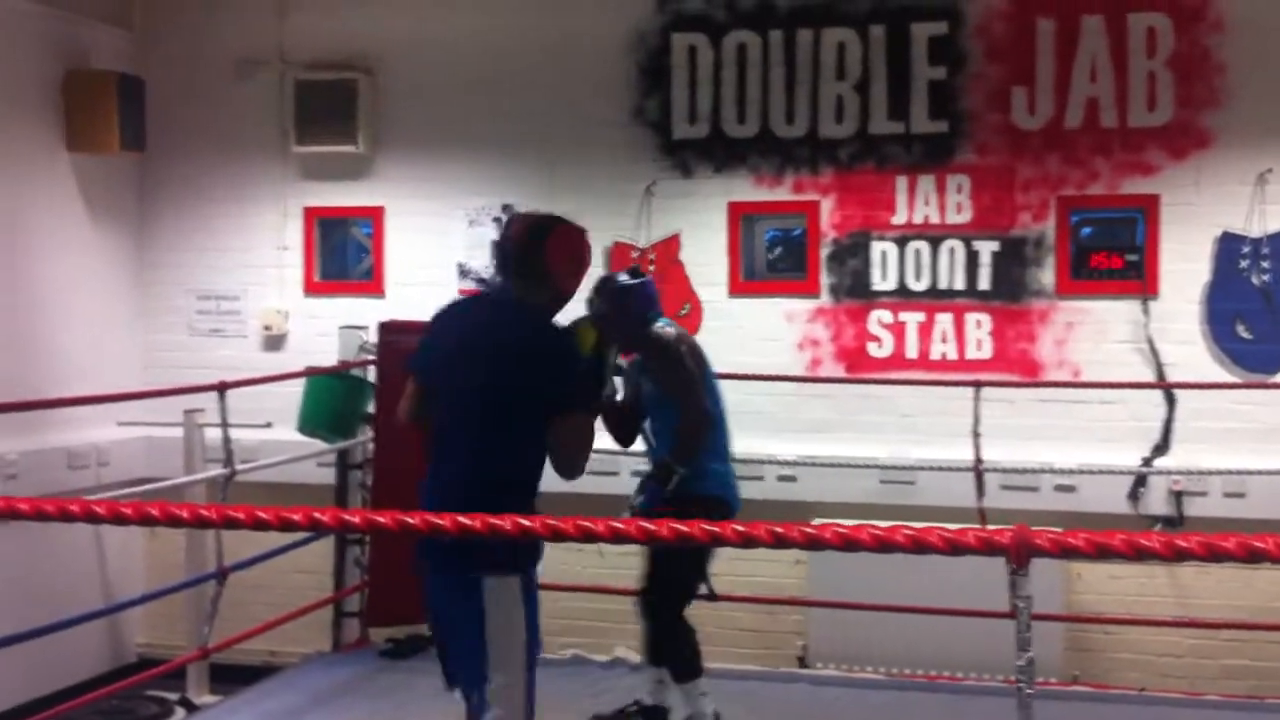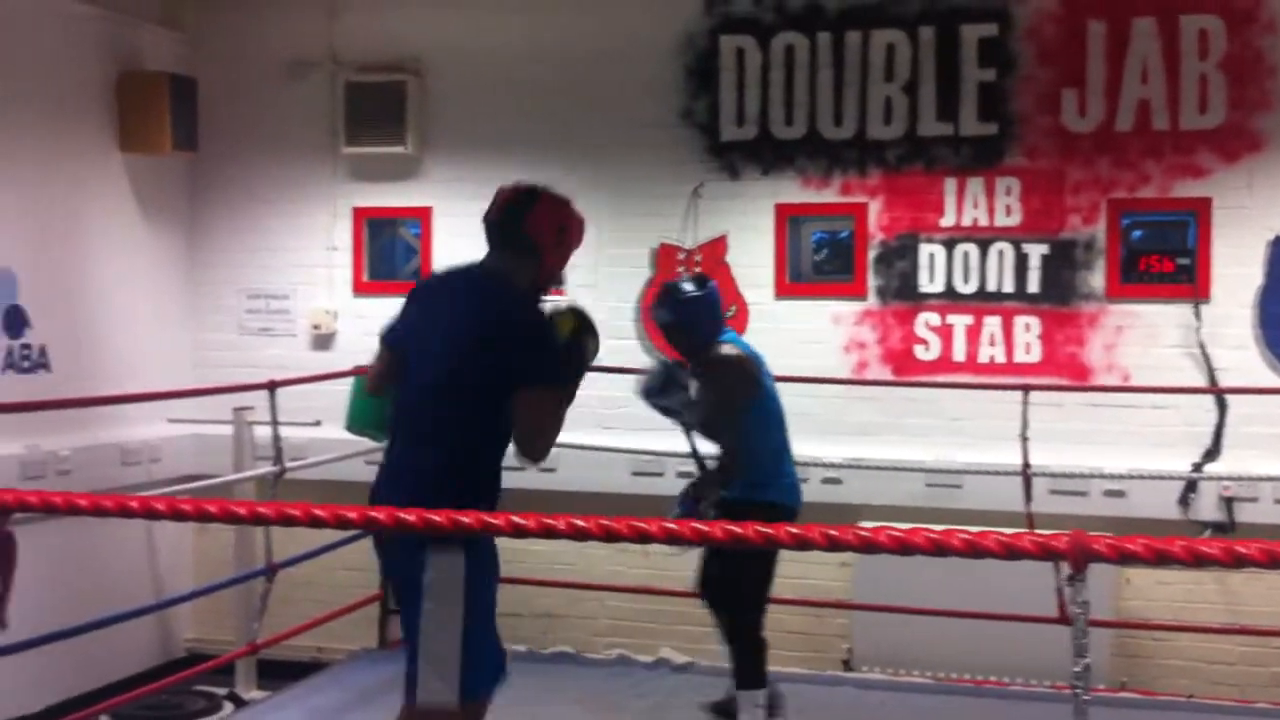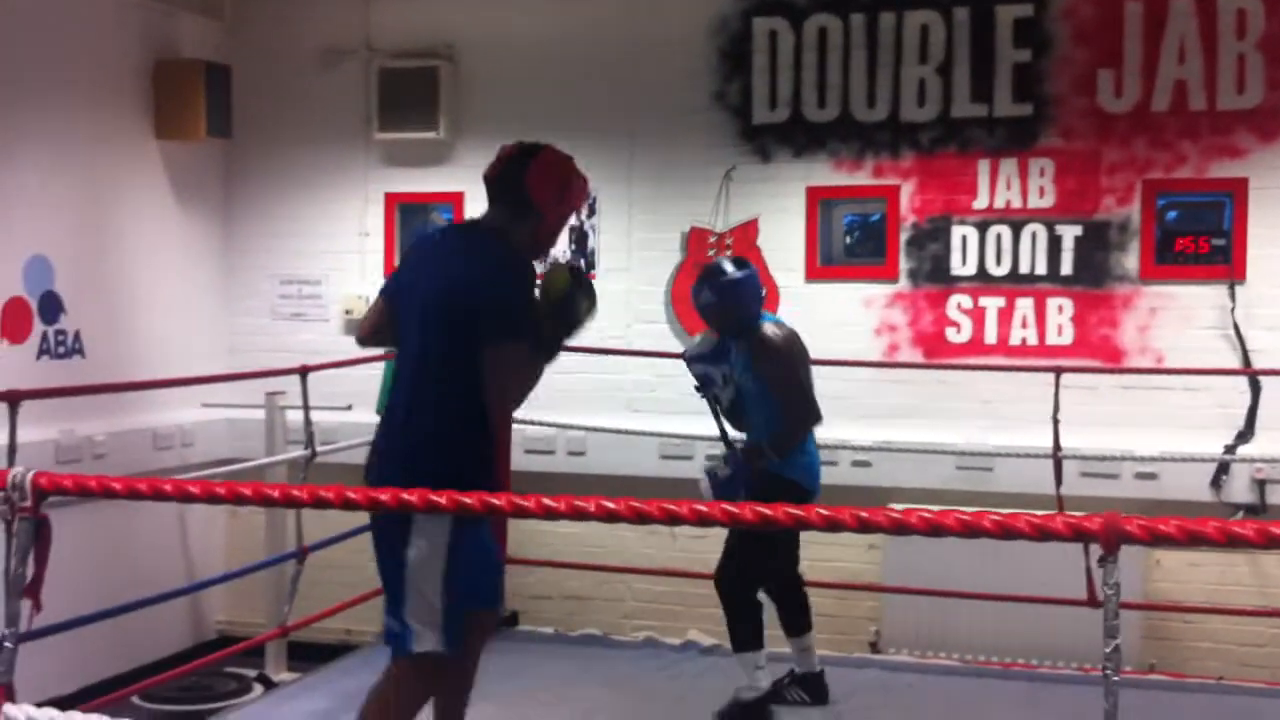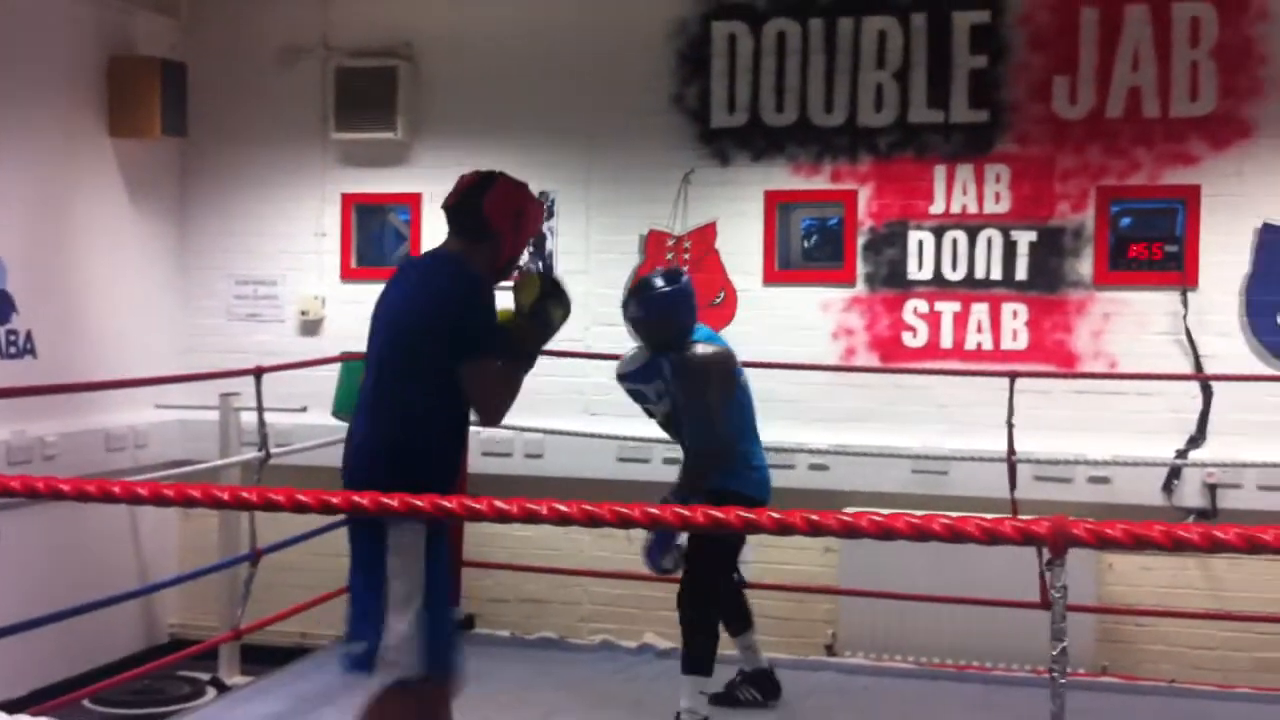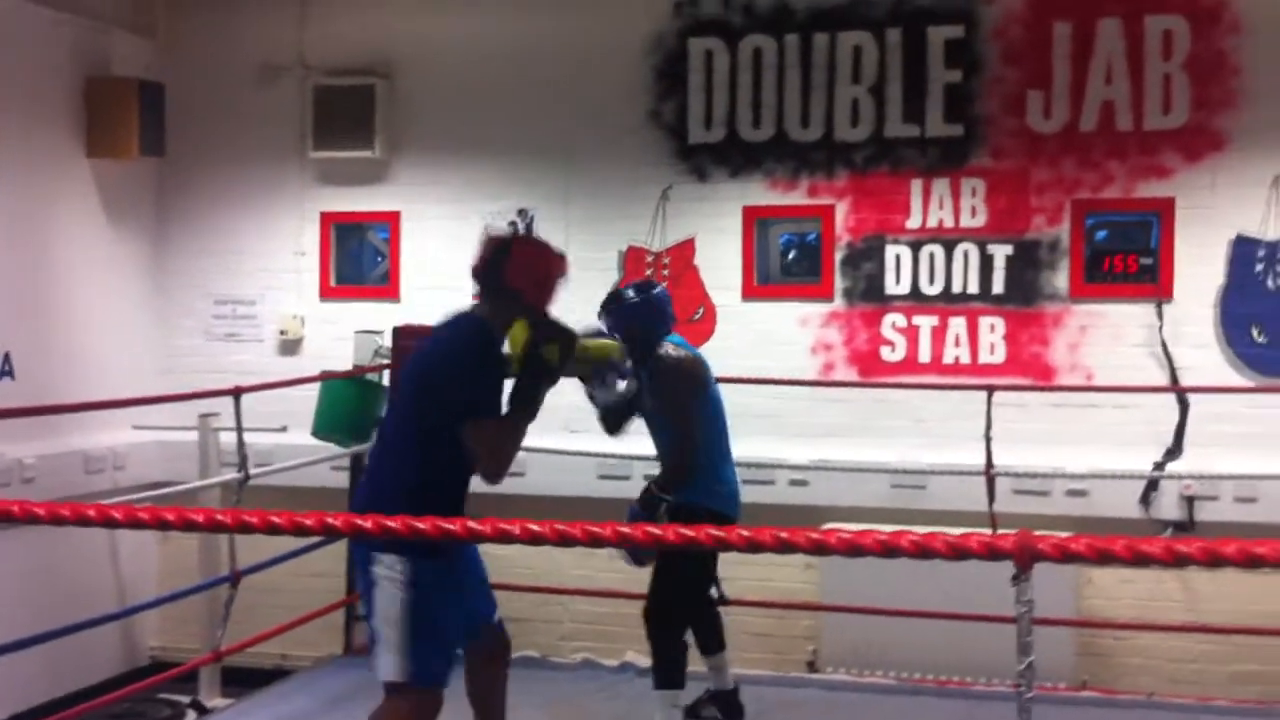
dt=0.3s
person 1, frame 1
left shoulder: (449, 323)
right shoulder: (549, 344)
left elbow: (409, 414)
right elbow: (570, 461)
right wrist: (589, 388)
right hip: (491, 549)
person 1, frame 2
left shoulder: (433, 293)
right shoulder: (517, 316)
left elbow: (378, 379)
right elbow: (533, 442)
right wrist: (565, 372)
left hip: (407, 504)
person 1, frame 3
left shoulder: (435, 247)
right shoulder: (506, 269)
left elbow: (371, 330)
right elbow: (502, 396)
right wrist: (551, 331)
left hip: (413, 463)
right hip: (436, 476)
left knee: (477, 611)
right knee: (422, 656)
person 1, frame 4
left shoulder: (414, 276)
right shoulder: (464, 289)
right elbow: (490, 402)
left wrist: (510, 334)
right wrist: (531, 335)
left hip: (387, 481)
right hip: (403, 493)
left knee: (432, 664)
person 1, frame 5
left shoulder: (466, 337)
right shoulder: (474, 349)
right elbow: (492, 465)
right wrist: (534, 385)
left hip: (432, 523)
left knee: (490, 643)
person 2, frame 1
left shoulder: (664, 342)
right shoulder: (640, 363)
left elbow: (699, 416)
right elbow: (625, 433)
left wrist: (665, 475)
left hip: (701, 493)
right hip: (678, 491)
left knee: (663, 603)
right knee: (657, 601)
person 2, frame 2
left shoulder: (724, 360)
right shoulder: (713, 358)
left elbow: (736, 446)
left wrist: (700, 494)
right wrist: (685, 409)
left hip: (763, 498)
right hip: (750, 494)
left knee: (740, 609)
right knee: (723, 590)
person 2, frame 3
left shoulder: (772, 341)
right shoulder: (739, 343)
left elbow: (805, 415)
left wrist: (751, 457)
right wrist: (719, 386)
left hip: (784, 475)
right hip: (775, 473)
left knee: (734, 579)
right knee: (779, 576)
right ankle: (809, 675)
person 2, frame 4
left shoulder: (700, 358)
right shoulder: (681, 352)
left elbow: (711, 446)
right elbow: (683, 428)
left wrist: (675, 509)
right wrist: (654, 399)
left hip: (733, 486)
right hip: (732, 482)
left knee: (697, 596)
right knee: (717, 582)
right ankle: (759, 673)
person 2, frame 5
left shoulder: (669, 361)
right shoulder: (653, 361)
left elbow: (689, 448)
right elbow: (615, 424)
left wrist: (650, 500)
right wrist: (600, 384)
left hip: (701, 501)
right hip: (705, 497)
left knee: (664, 611)
right knee: (693, 598)
